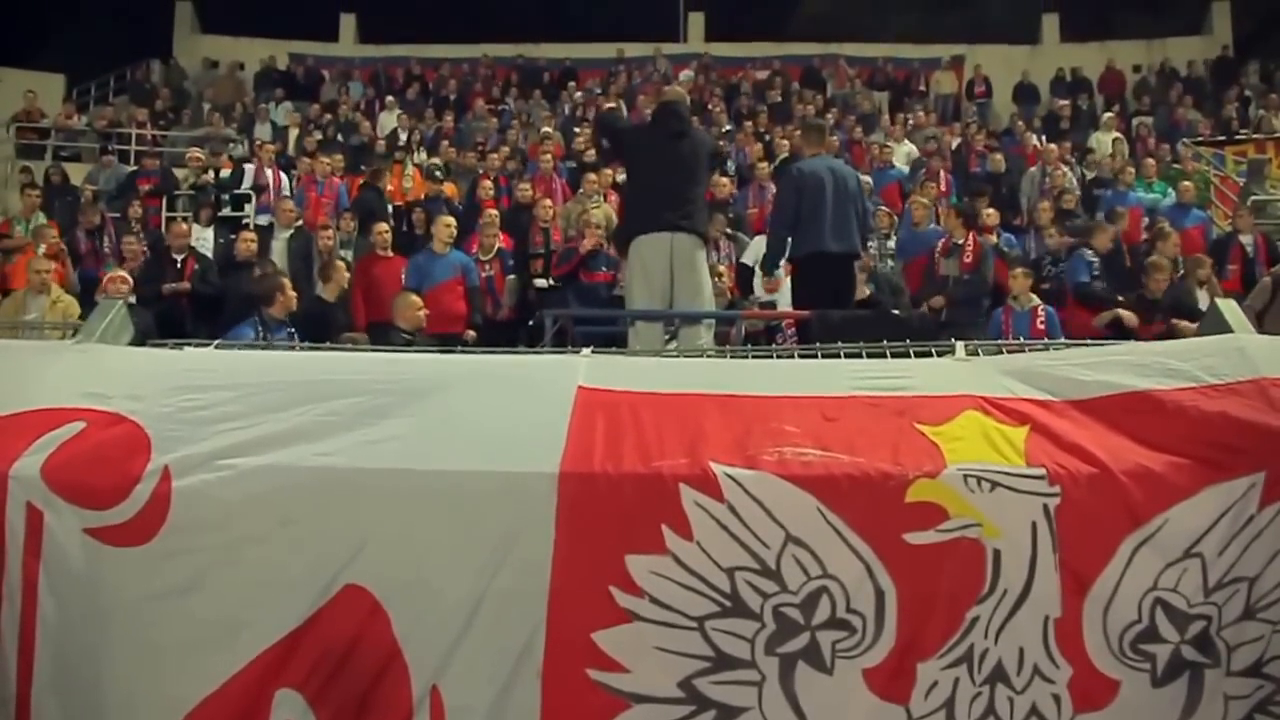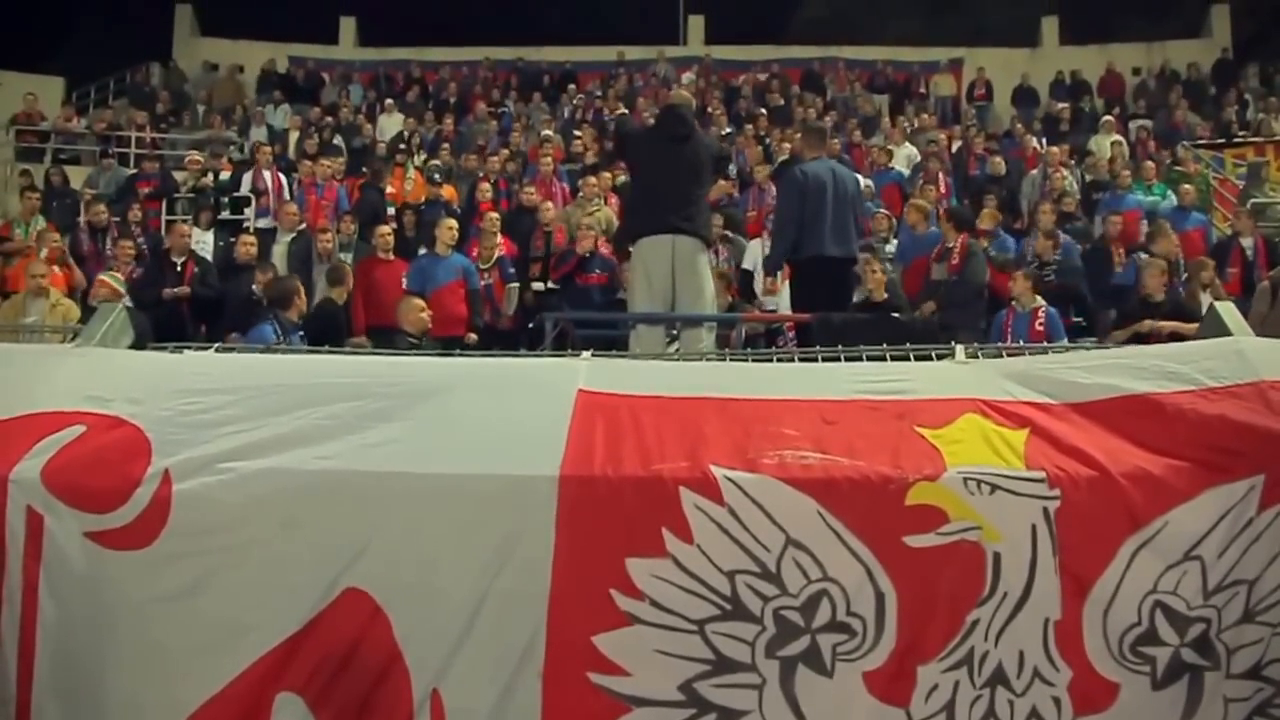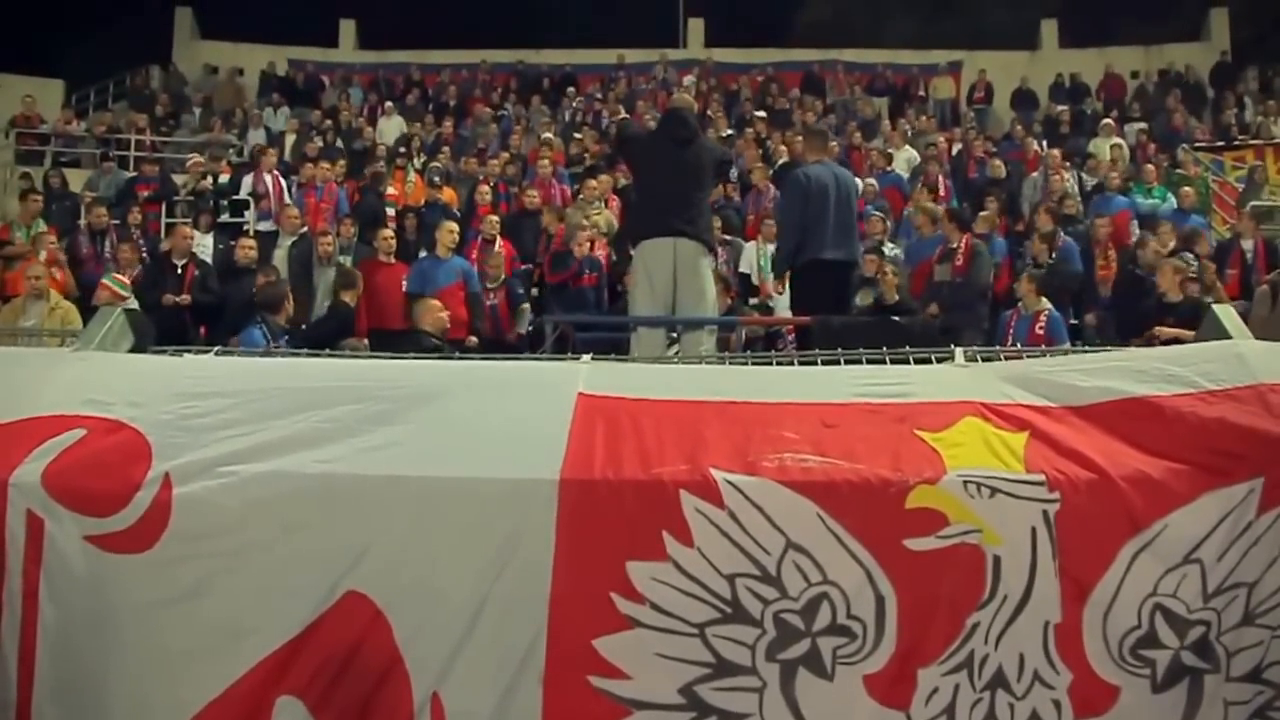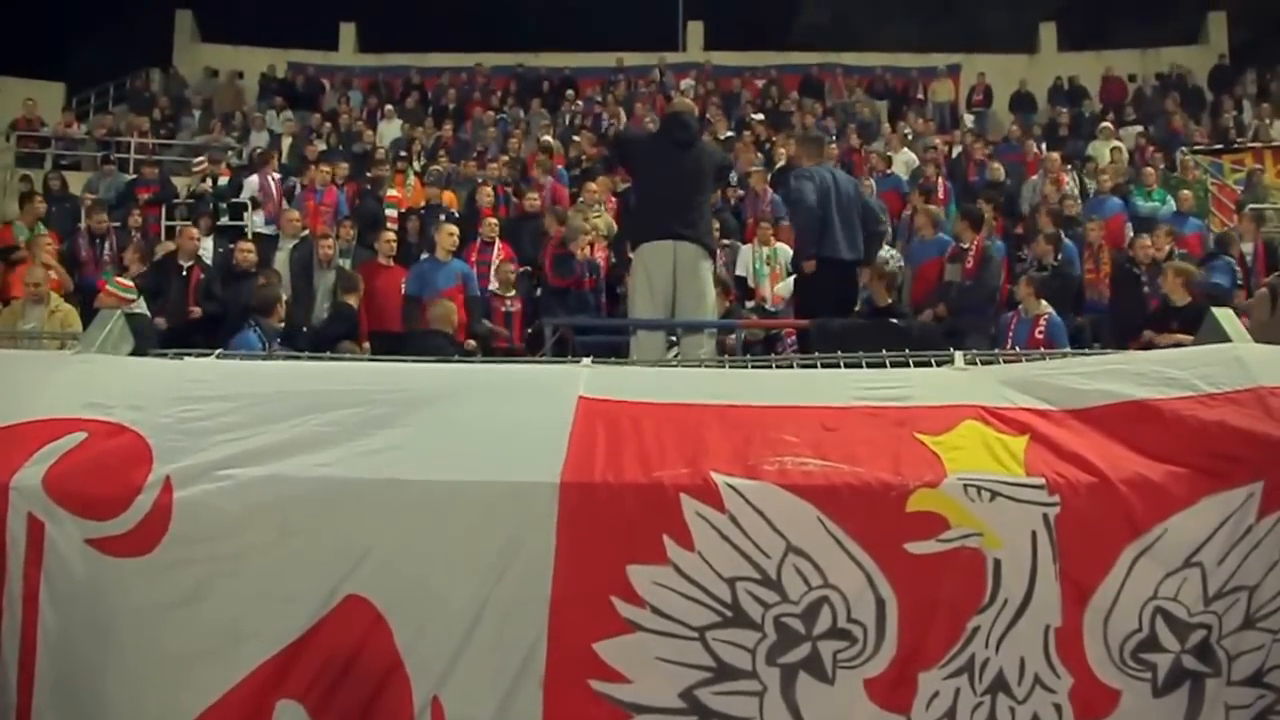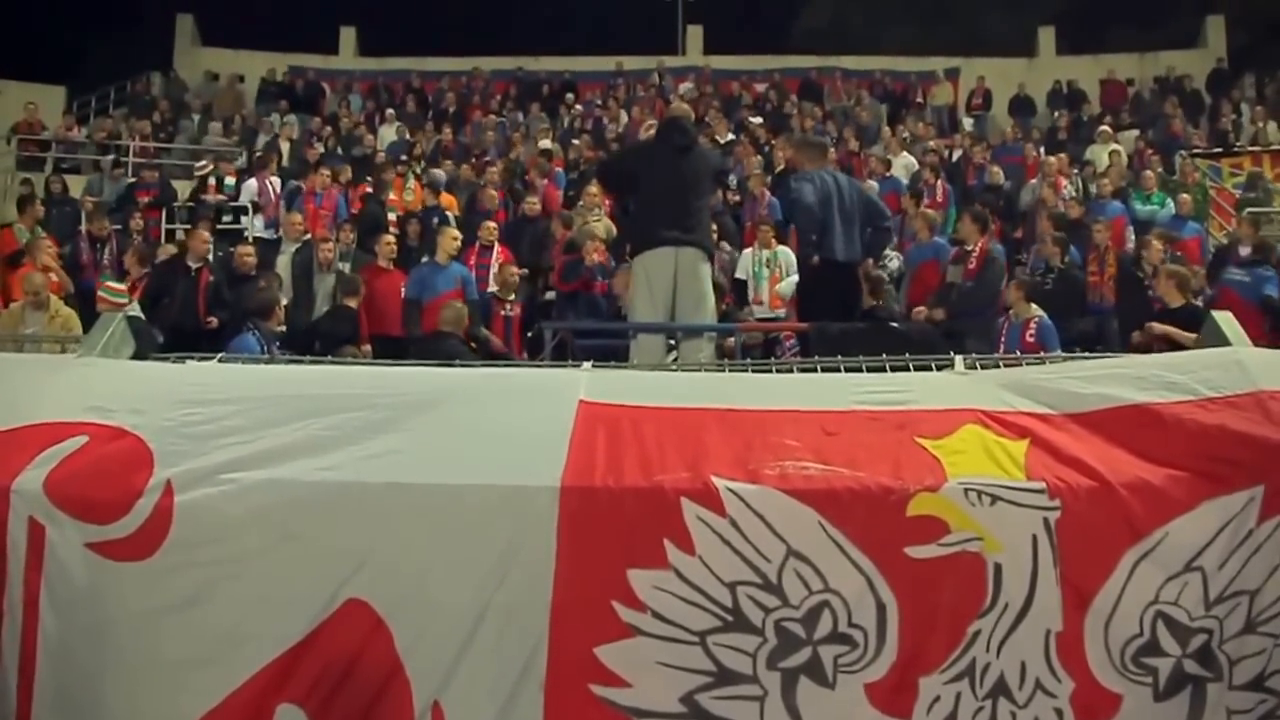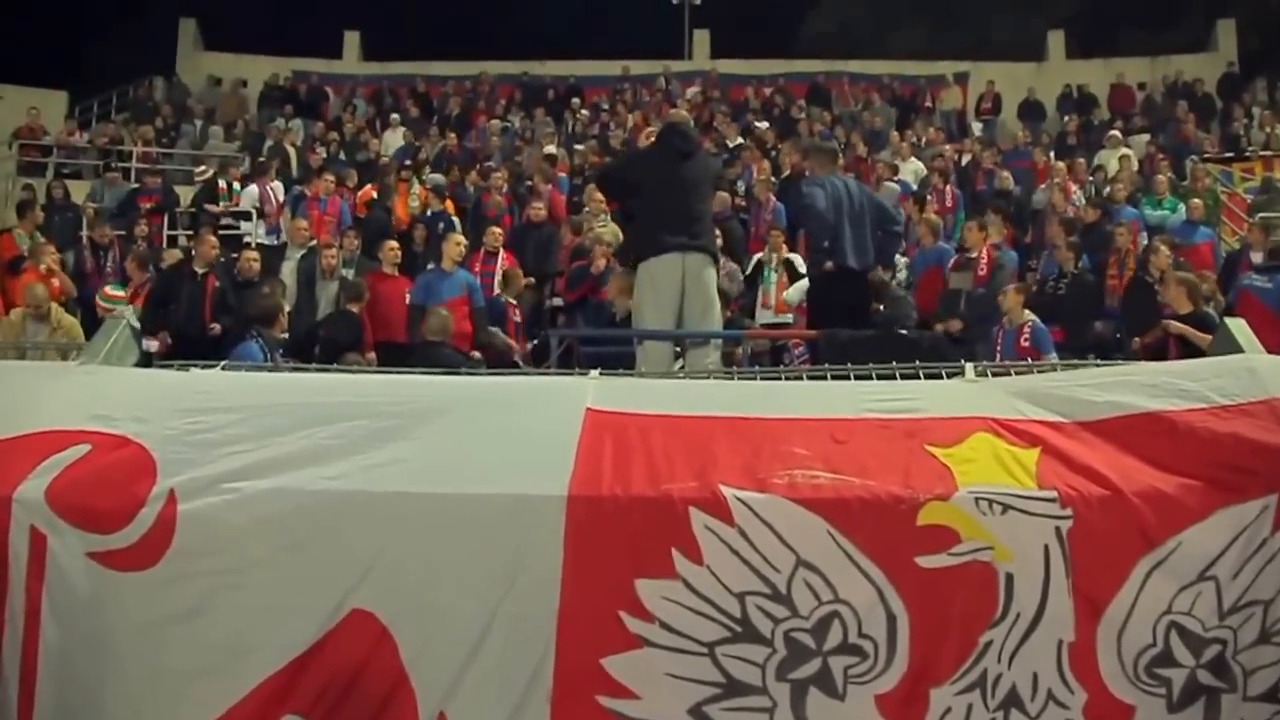
dt=0.4s
person 1, frame 1
left shoulder: (635, 137)
right shoulder: (704, 142)
left elbow: (609, 124)
right elbow: (713, 166)
left wrist: (608, 110)
left hip: (646, 234)
right hip: (689, 234)
left knee: (645, 314)
right knee: (696, 314)
person 1, frame 2
left shoulder: (639, 140)
right shoulder: (708, 146)
left elbow: (622, 130)
right elbow: (723, 165)
left wrist: (622, 116)
left hip: (650, 236)
right hip: (692, 236)
left knee: (647, 314)
right knee: (698, 314)
person 1, frame 3
left shoulder: (642, 143)
right shoulder: (711, 150)
left elbow: (624, 135)
right elbow: (726, 165)
left wrist: (623, 121)
left hip: (652, 238)
right hip: (694, 239)
left knee: (648, 316)
right knee: (699, 316)
person 1, frame 4
left shoulder: (643, 146)
right shoulder: (712, 154)
left elbow: (620, 142)
right elbow: (725, 171)
left wrist: (620, 132)
left hip: (652, 242)
right hip: (695, 242)
left knee: (648, 319)
right knee: (698, 320)
person 1, frame 5
left shoulder: (642, 152)
right shoulder: (709, 159)
left elbow: (606, 174)
right elbow: (715, 187)
left wrist: (632, 196)
left hip: (651, 246)
right hip: (695, 247)
left knee: (648, 324)
right knee: (698, 325)
person 1, frame 6
left shoulder: (644, 159)
right shoulder: (707, 164)
left elbow: (606, 181)
left hip: (656, 252)
right hip: (700, 252)
left knee: (654, 332)
right knee: (704, 331)
person 2, frame 1
left shoulder: (797, 172)
right shoulder: (850, 173)
left elbow: (781, 223)
right elbow: (865, 220)
left wrist: (769, 265)
left hip: (810, 259)
right hip: (845, 258)
left knee: (810, 327)
person 2, frame 2
left shoulder: (797, 175)
right shoulder: (850, 176)
left elbow: (785, 224)
right elbow: (860, 220)
left wrist: (772, 266)
left hip: (810, 262)
right hip: (844, 261)
left knee: (810, 329)
person 2, frame 3
left shoulder: (801, 177)
right shoulder: (848, 178)
left elbow: (789, 227)
left wrist: (780, 269)
left hip: (811, 264)
right hip: (845, 263)
left knee: (810, 333)
person 2, frame 4
left shoulder: (802, 176)
right shoulder: (848, 180)
left elbow: (807, 209)
right elbow: (876, 223)
left wrist: (807, 254)
right wrist: (863, 258)
left hip: (820, 264)
right hip: (848, 266)
left knee: (811, 333)
person 2, frame 5
left shoulder: (804, 180)
right shoulder: (850, 184)
left elbow: (806, 208)
right elbow: (883, 219)
left wrist: (809, 252)
right wrist: (870, 255)
left hip: (821, 270)
right hip: (850, 271)
person 2, frame 6
left shoulder: (814, 185)
right shoulder: (860, 189)
left elbow: (817, 213)
right elbow: (894, 221)
left wrist: (821, 257)
right wrist: (881, 259)
left hip: (831, 279)
right hip: (861, 278)
